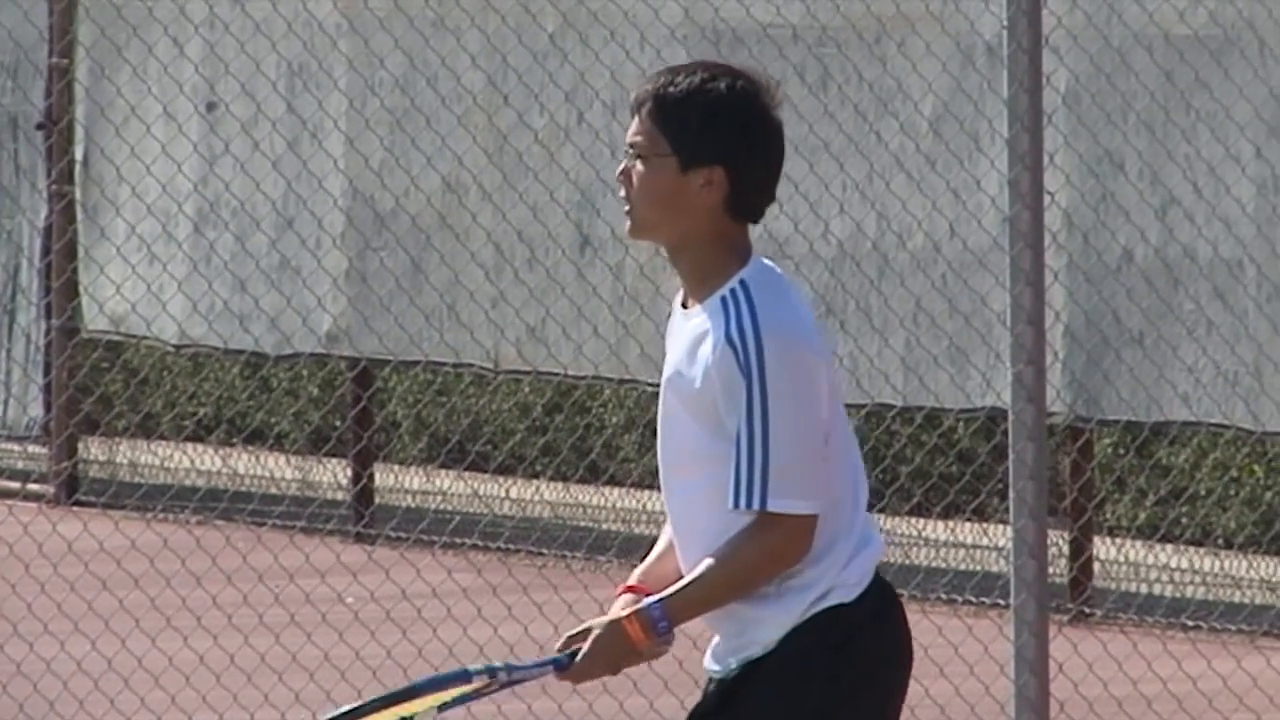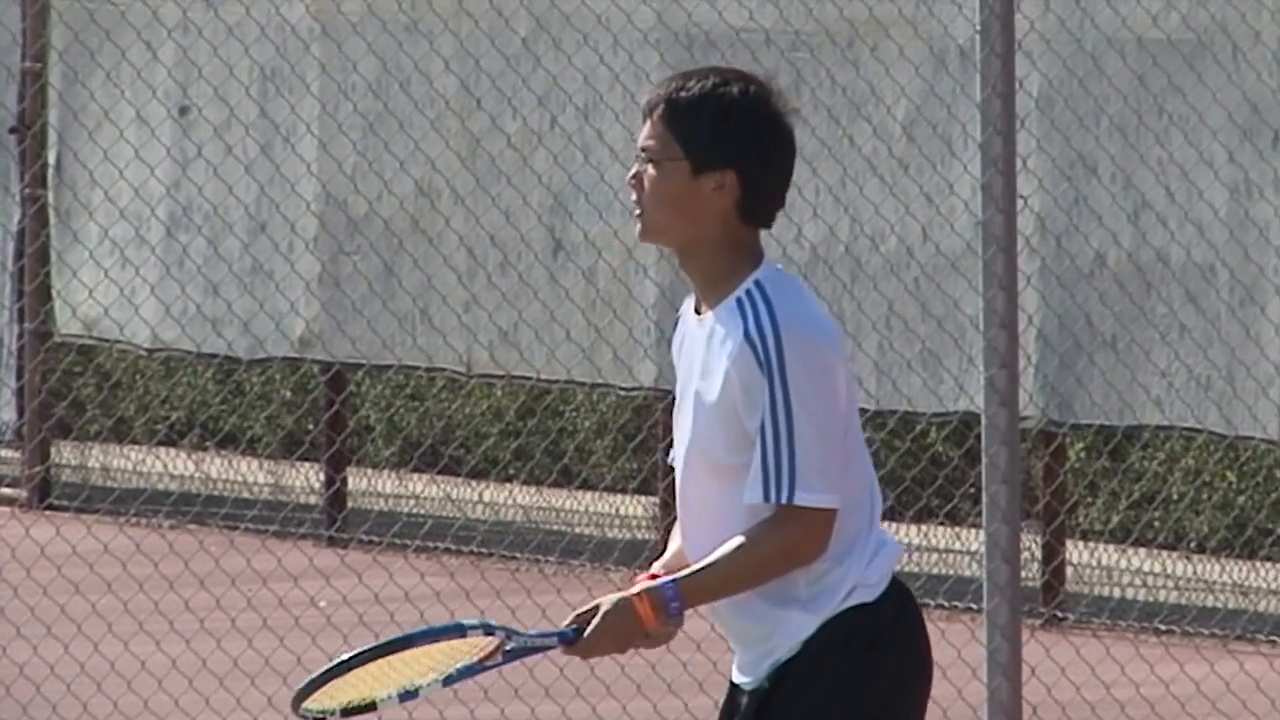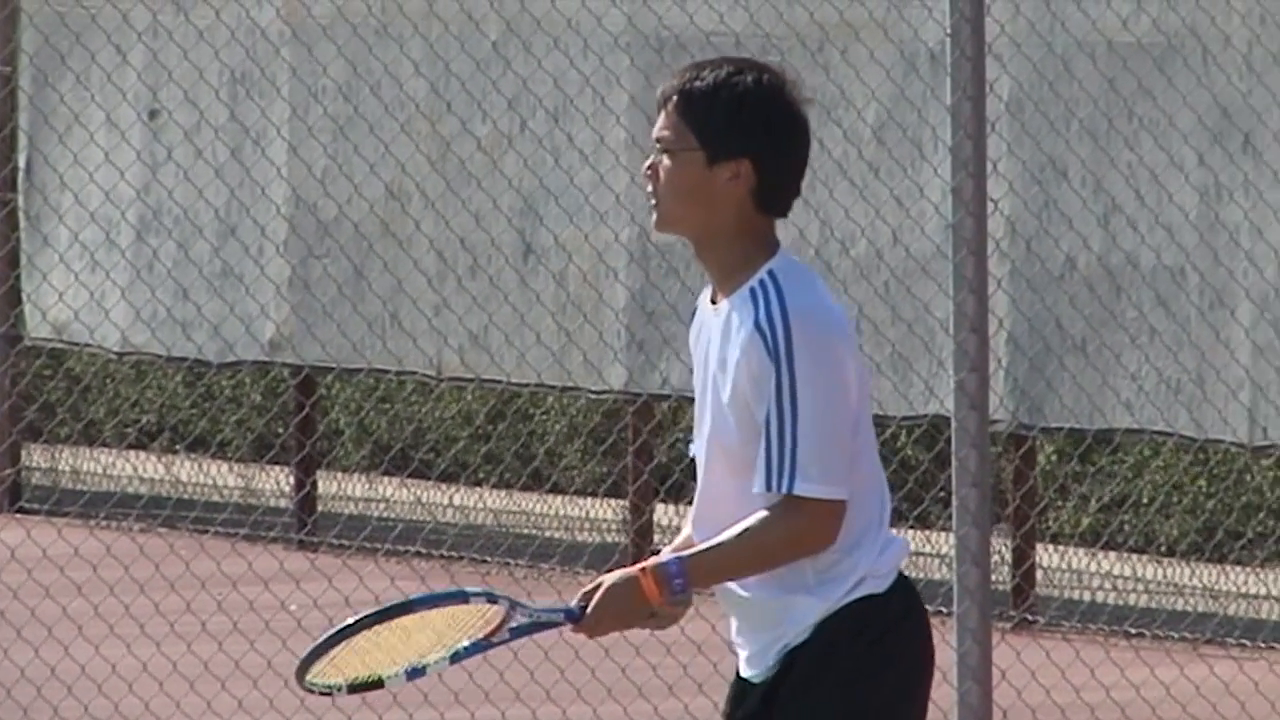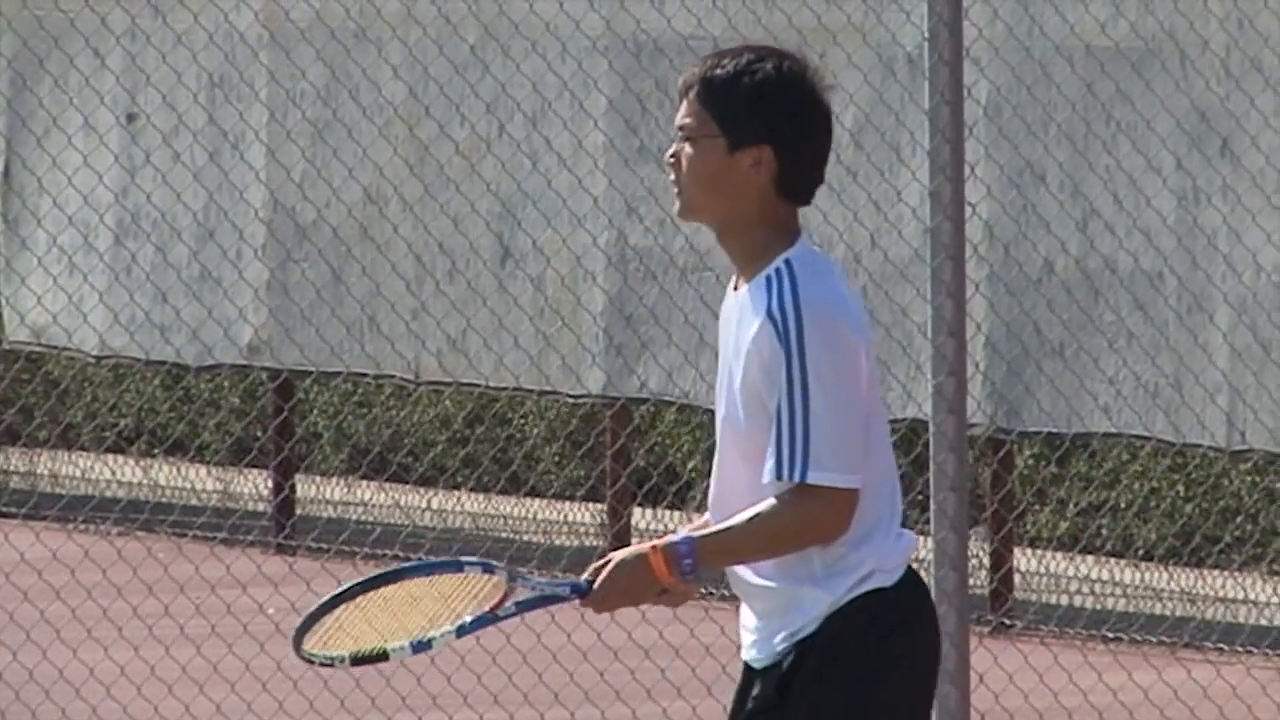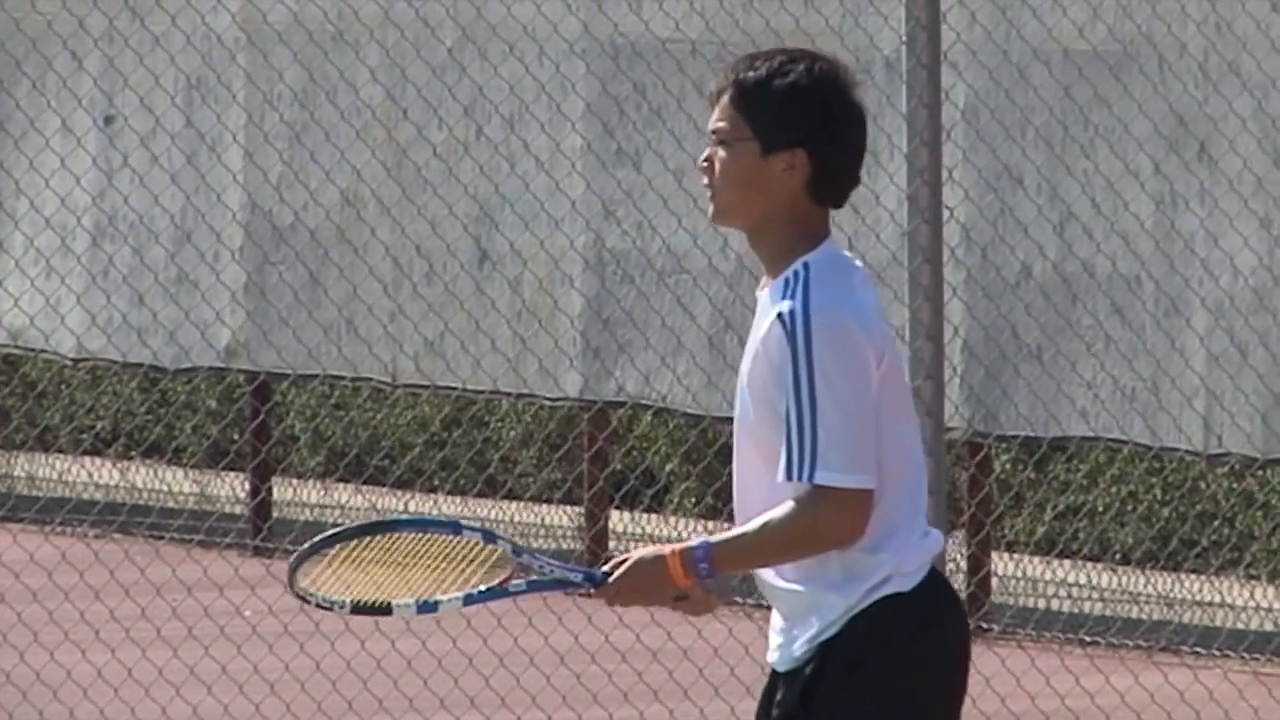
dt=0.4s
person 1, frame 1
left shoulder: (758, 333)
right shoulder: (695, 312)
left elbow: (783, 531)
left wrist: (647, 621)
right wrist: (642, 591)
left hip: (820, 651)
right hip: (773, 647)
person 1, frame 2
left shoulder: (776, 333)
right shoulder: (700, 321)
left elbow: (801, 527)
left wrist: (657, 600)
right wrist: (662, 584)
left hip: (846, 654)
right hip: (781, 655)
person 1, frame 3
left shoulder: (788, 322)
right shoulder: (718, 310)
left elbow: (809, 517)
left wrist: (661, 580)
right wrist: (670, 570)
left hip: (848, 648)
right hip: (783, 646)
person 1, frame 4
left shoulder: (801, 311)
right shoulder: (751, 297)
left elbow: (820, 507)
left wrist: (670, 559)
right wrist: (685, 550)
left hip: (853, 641)
right hip: (795, 634)
person 1, frame 5
left shoulder: (812, 315)
right shoulder: (801, 297)
left elbow: (836, 513)
left wrist: (685, 564)
right wrist: (709, 566)
left hip: (879, 642)
right hip: (828, 637)
